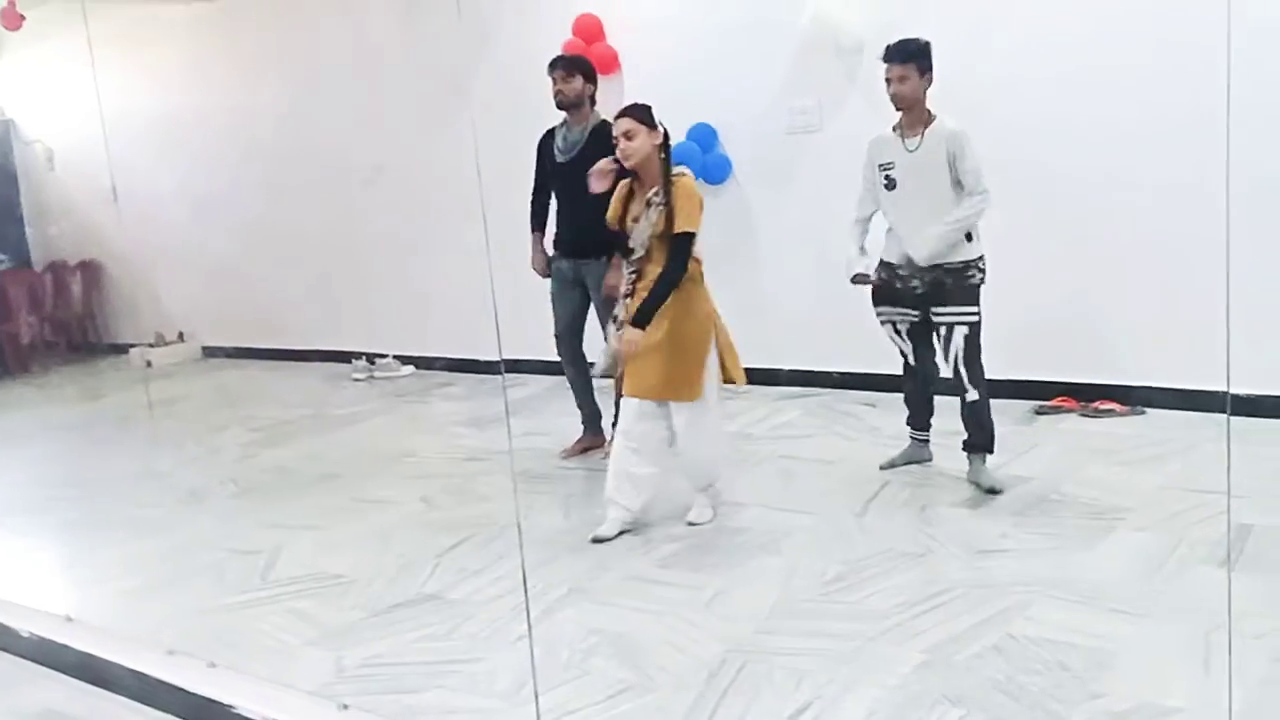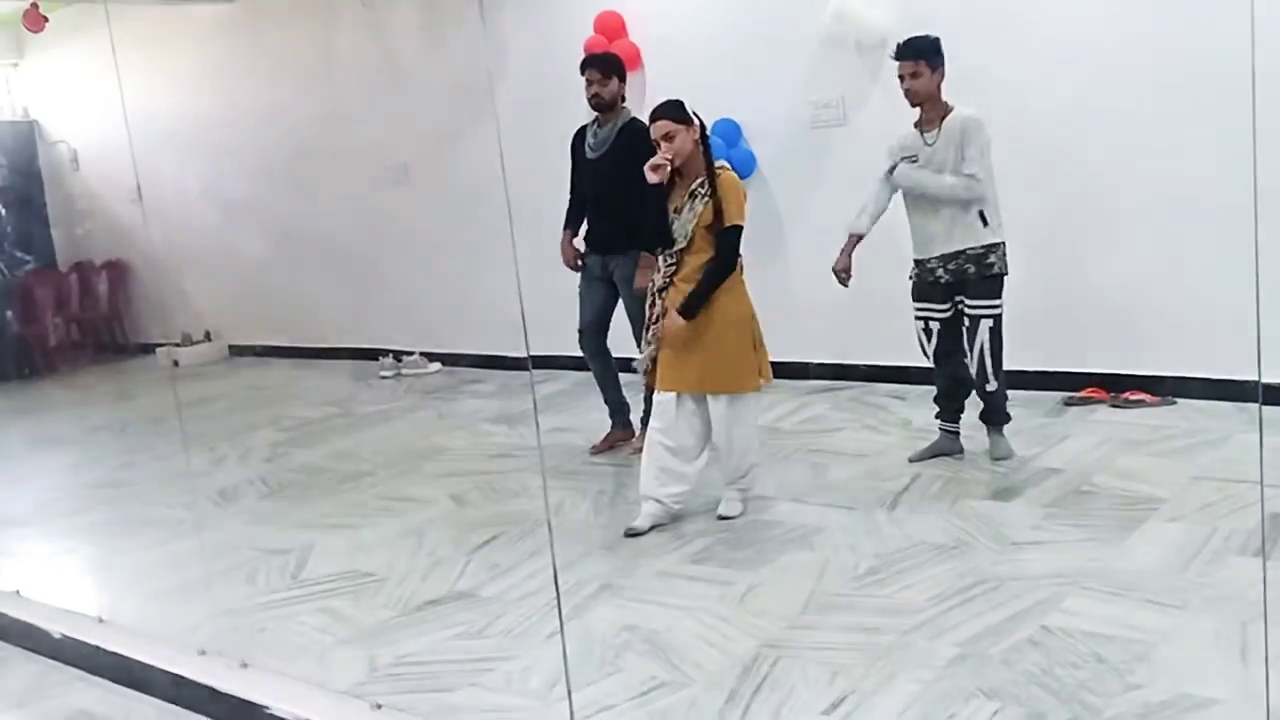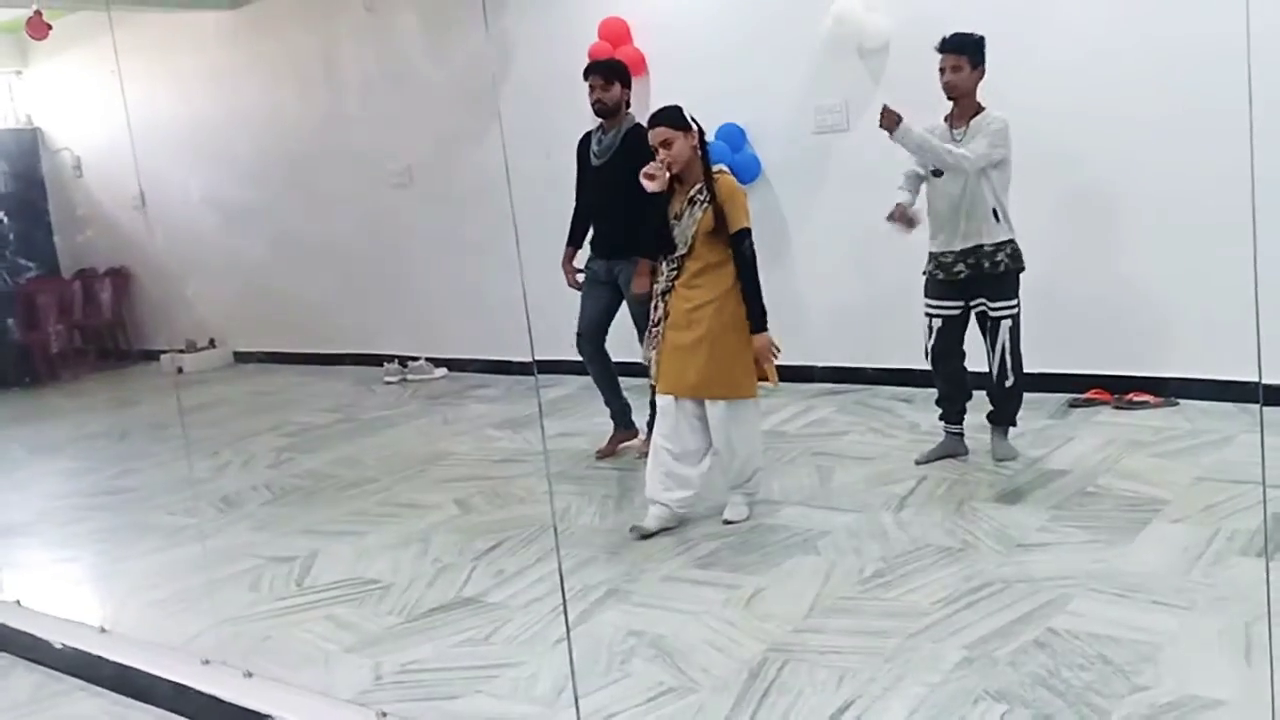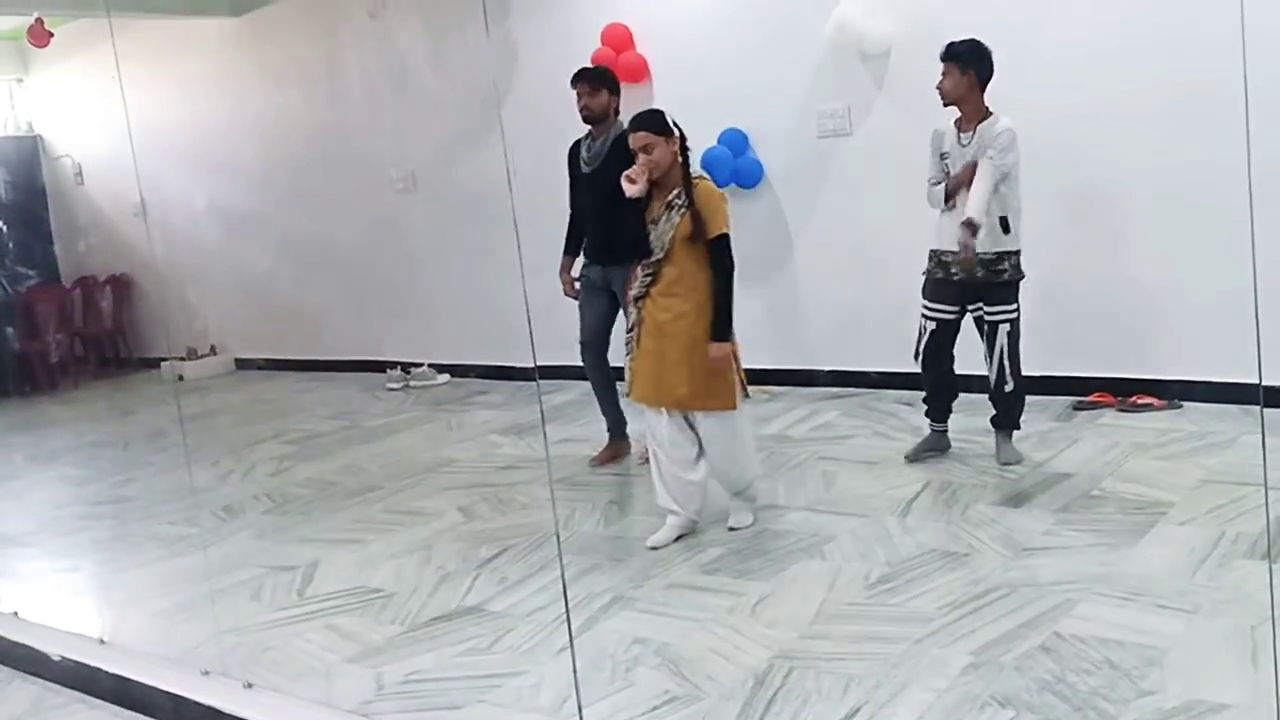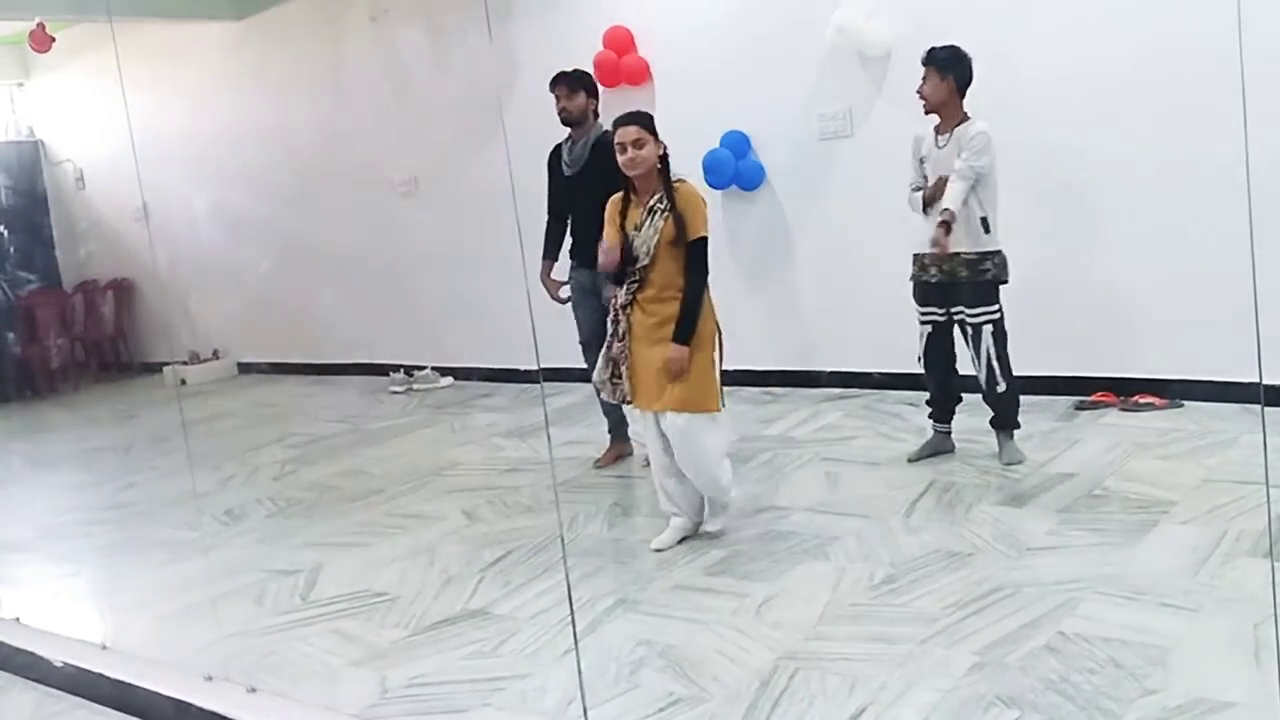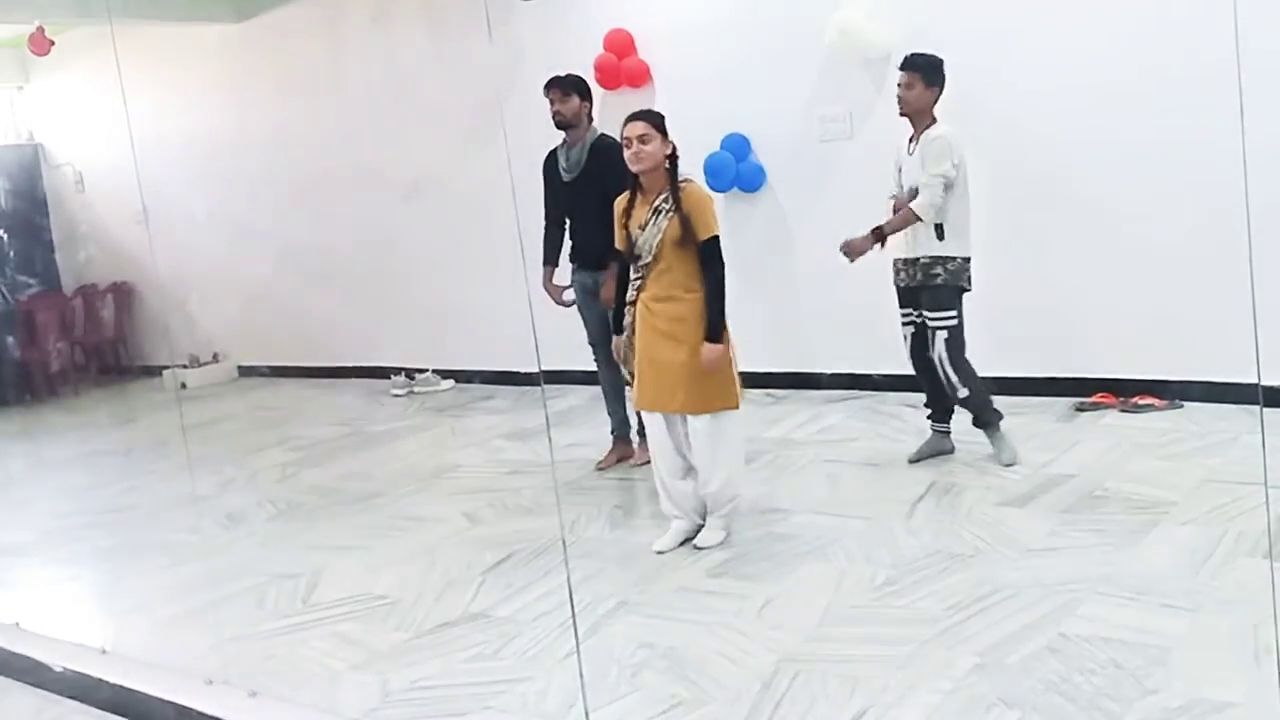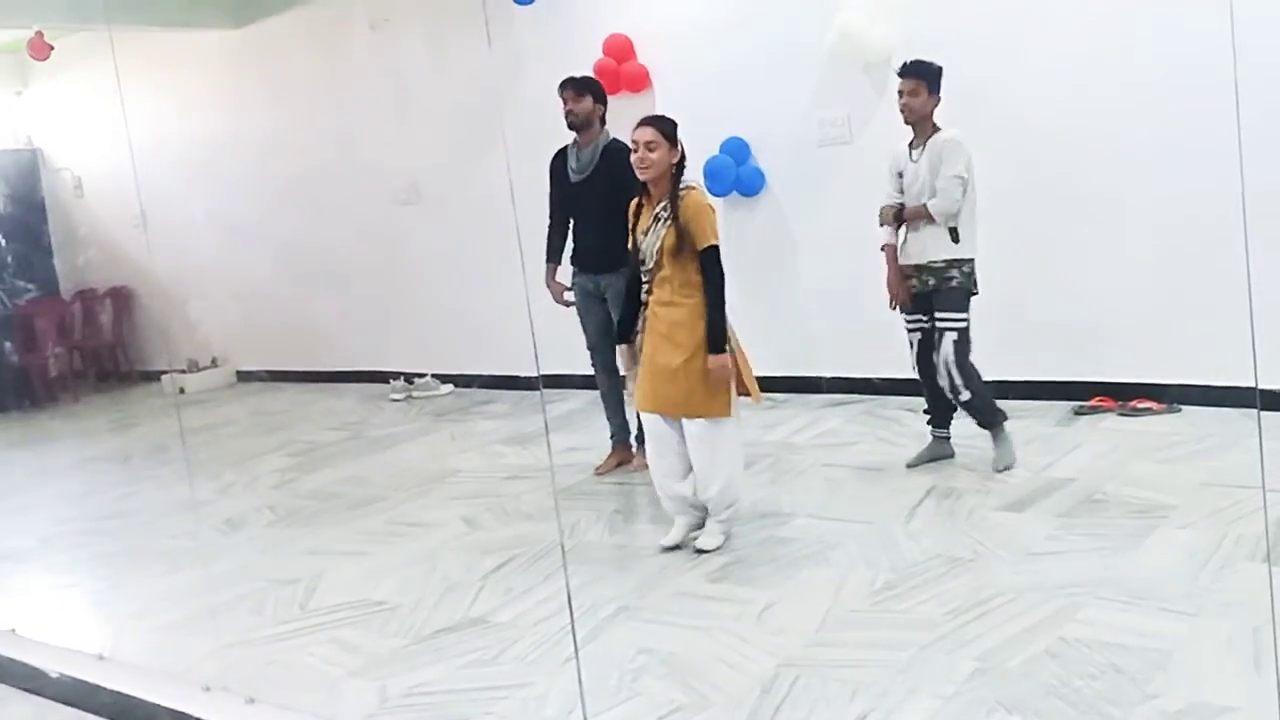
dt=0.4s
person 1, frame 1
left shoulder: (682, 189)
right shoulder: (625, 193)
left elbow: (676, 266)
left wrist: (640, 323)
right wrist: (598, 197)
left hip: (683, 315)
right hip: (639, 316)
left knee: (692, 413)
right knee: (636, 418)
left ankle: (704, 493)
right ankle: (623, 507)
person 1, frame 2
left shoulder: (724, 183)
right shoulder: (668, 185)
left elbow: (727, 257)
left wrist: (689, 311)
right wrist: (652, 188)
left hip: (717, 310)
right hip: (675, 309)
left knee: (728, 405)
right knee: (670, 411)
left ankle: (736, 487)
right ankle: (660, 500)
person 1, frame 3
left shoulder: (723, 187)
right shoulder: (668, 191)
left elbow: (746, 258)
left wrist: (758, 326)
right wrist: (652, 196)
left hip: (721, 314)
right hip: (677, 316)
left knee: (729, 411)
right knee: (675, 413)
left ankle: (742, 492)
right ankle: (667, 503)
person 1, frame 4
left shoulder: (702, 194)
right shoulder: (644, 196)
left elbow: (723, 266)
left wrist: (720, 333)
right wrist: (632, 201)
left hip: (698, 322)
right hip: (654, 325)
left knee: (717, 420)
right knee: (663, 425)
left ankle: (743, 495)
right ankle: (681, 512)
person 1, frame 5
left shoulder: (684, 197)
right shoulder: (617, 207)
left elbow: (698, 271)
right elbow: (619, 271)
left wrist: (683, 337)
right wrist: (610, 262)
left hip: (685, 327)
right hip: (641, 329)
left knee: (687, 425)
right knee: (656, 430)
left ankle: (717, 497)
right ankle: (682, 513)
person 1, frame 6
left shoulder: (691, 196)
right shoulder: (625, 205)
left elbow: (714, 268)
left wrist: (716, 334)
right wrist: (619, 329)
left hip: (693, 324)
right hip: (649, 328)
left knee: (706, 425)
right knee: (663, 429)
left ankle: (718, 514)
right ankle: (684, 515)
person 1, frame 7
left shoulder: (693, 204)
right shoulder: (638, 208)
left elbow: (715, 278)
left wrist: (717, 346)
right wrist: (626, 334)
left hip: (695, 330)
right hip: (656, 331)
left knee: (706, 428)
right knee: (659, 429)
left ankle: (718, 517)
right ankle: (686, 513)
person 2, frame 1
left shoulder: (951, 137)
right shoulder: (879, 147)
left elbow: (978, 200)
right elbow: (865, 209)
left wrist: (928, 244)
right wrist: (857, 259)
left hip: (954, 269)
right hip: (898, 272)
left knee: (965, 366)
right knee: (915, 362)
left ankle: (978, 460)
right ankle: (918, 441)
person 2, frame 2
left shoulder: (968, 124)
right shoulder: (902, 145)
left elbow: (973, 186)
right elbow: (879, 196)
left wrist: (910, 177)
right wrist: (847, 250)
left hip: (979, 256)
right hip: (929, 263)
left knee: (984, 352)
right knee: (943, 354)
left ankle: (996, 429)
right ankle: (949, 433)
person 2, frame 3
left shoulder: (994, 127)
right shoulder: (931, 133)
left elbow: (964, 161)
right elbow: (912, 181)
left wrist: (903, 130)
right wrist: (902, 206)
left hip: (993, 255)
right hip: (943, 258)
left knee: (1002, 349)
right knee: (942, 350)
left ankle: (1001, 430)
right ankle: (953, 433)
person 2, frame 4
left shoulder: (1001, 132)
right shoulder: (941, 136)
left elbow: (985, 186)
left wrist: (969, 233)
right wrist: (958, 181)
left hip: (993, 260)
right hip: (944, 258)
left knee: (1001, 351)
right knee: (932, 348)
left ankle: (1004, 434)
right ankle: (937, 430)
person 2, frame 5
left shoulder: (977, 135)
right shoulder: (921, 142)
left elbow: (959, 187)
left wrist: (943, 229)
right wrist: (932, 194)
left hip: (974, 260)
right hip: (930, 263)
left knee: (988, 350)
right knee: (934, 352)
left ankle: (1005, 434)
right ankle: (941, 432)
person 2, frame 6
left shoulder: (942, 139)
right shoulder: (904, 147)
left elbow: (929, 203)
left wrist: (873, 237)
right wrist: (903, 203)
left hip: (943, 262)
right hip: (910, 263)
left knee: (944, 352)
right knee: (921, 354)
left ankle: (993, 428)
right ankle: (941, 432)
person 2, frame 7
left shoulder: (949, 144)
right shoulder: (900, 157)
left elbow: (945, 205)
right elbow: (890, 221)
left wrist: (902, 212)
right wrist: (893, 272)
left hip: (951, 267)
right hip: (913, 271)
left knee: (951, 358)
right knee: (925, 359)
left ankle: (998, 431)
right ankle: (940, 437)
person 3, frame 1
left shoulder: (607, 137)
right shoulder: (549, 141)
right elbow: (540, 196)
left wrist: (618, 262)
right wrist: (537, 243)
left hip: (603, 259)
right hip: (565, 260)
right knee: (567, 344)
right ankle: (592, 428)
person 3, frame 2
left shoulder: (638, 135)
right shoulder: (581, 138)
left elbow: (653, 202)
left wrist: (647, 261)
right wrist: (568, 238)
left hip: (631, 256)
right hip: (594, 257)
left knee: (647, 341)
right knee: (590, 338)
left ankle: (650, 424)
right ankle: (620, 423)
person 3, frame 3
left shoulder: (642, 141)
right shoulder: (586, 144)
left elbow: (655, 209)
left wrist: (645, 268)
right wrist: (569, 256)
left hip: (636, 261)
right hip: (600, 261)
right knee: (588, 341)
left ankle: (657, 428)
right ankle: (622, 423)
person 3, frame 4
left shoulder: (630, 147)
right shoulder: (577, 152)
left elbow: (646, 214)
right wrist: (566, 265)
left hip: (630, 266)
right hip: (594, 269)
right knee: (591, 351)
right ankle: (617, 435)
person 3, frame 5
left shoulder: (611, 149)
right shoulder: (557, 156)
right wrist: (547, 269)
right hip: (582, 271)
right knee: (594, 353)
right ankle: (619, 438)
person 3, frame 6
left shoulder: (608, 150)
right shoulder: (553, 161)
right elbow: (554, 222)
right wrist: (548, 275)
right hip: (583, 273)
right knee: (603, 355)
left ankle: (646, 437)
right ankle: (621, 439)
person 3, frame 7
left shoulder: (618, 155)
right shoulder: (561, 161)
right elbow: (558, 220)
right wrist: (551, 273)
left hip: (621, 273)
right hip: (585, 276)
right knee: (602, 360)
left ankle: (646, 442)
right ankle: (620, 444)
